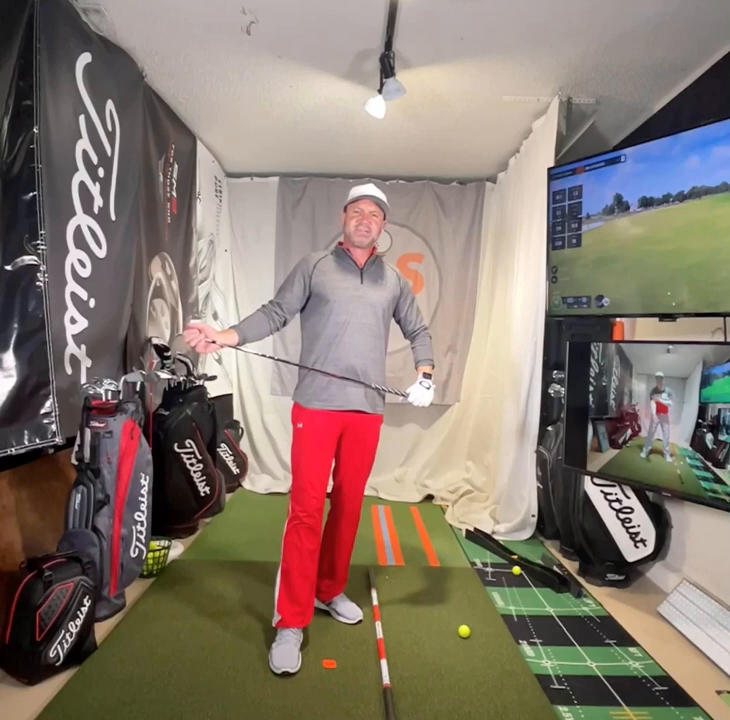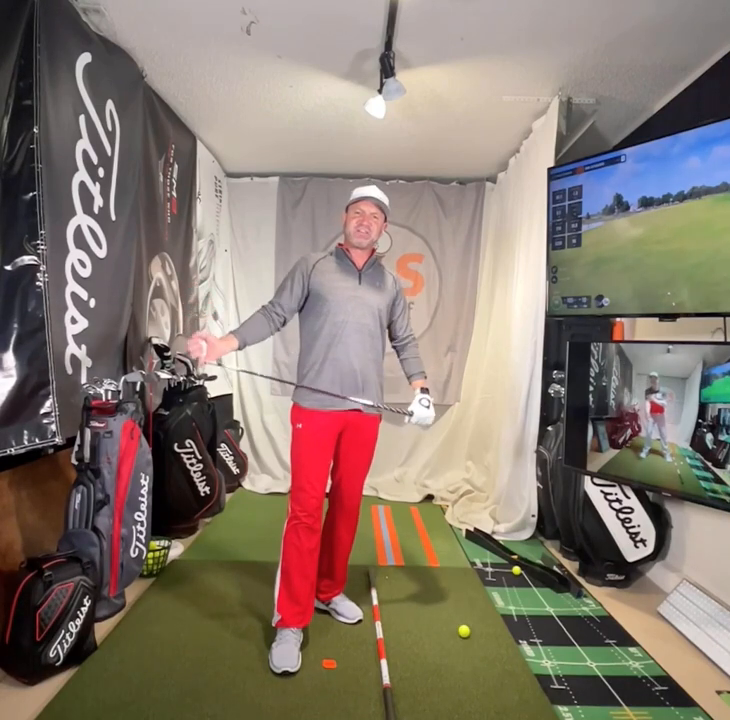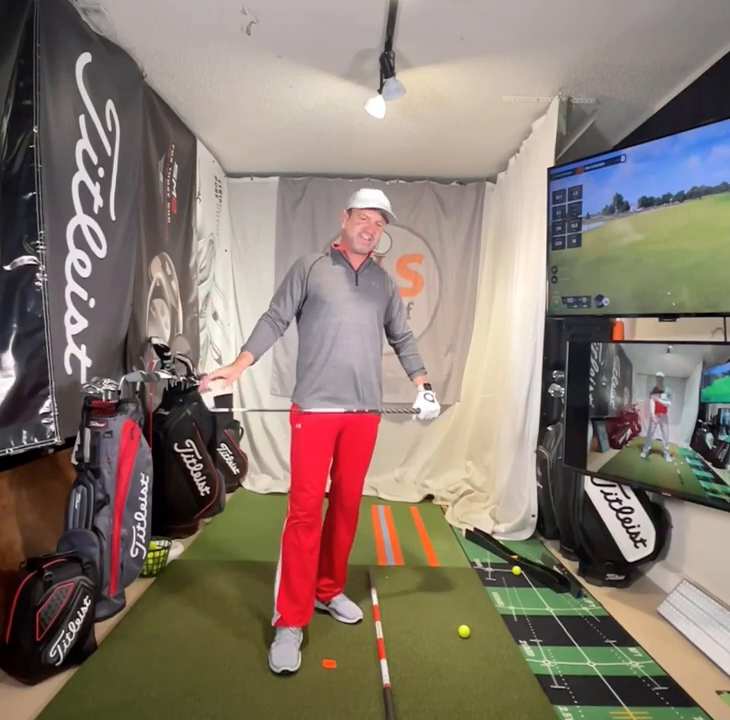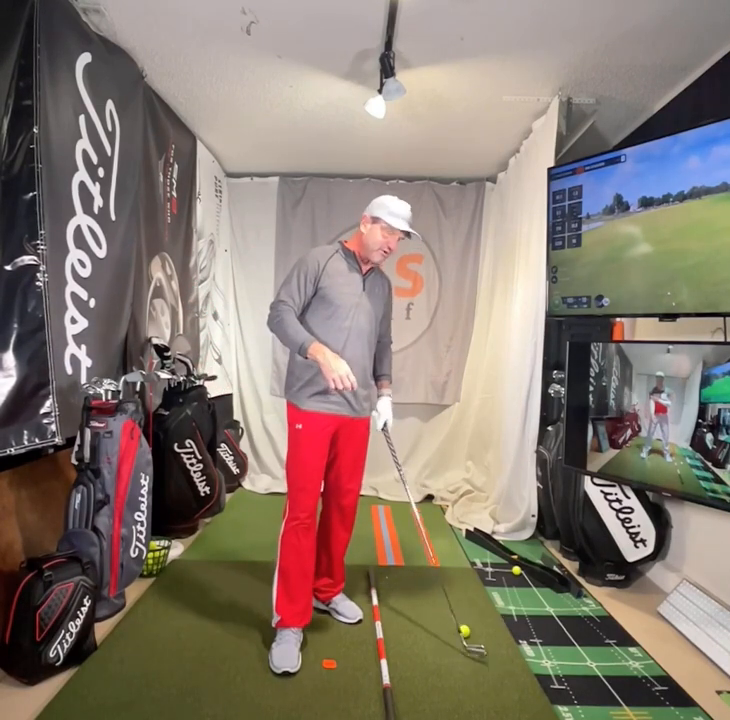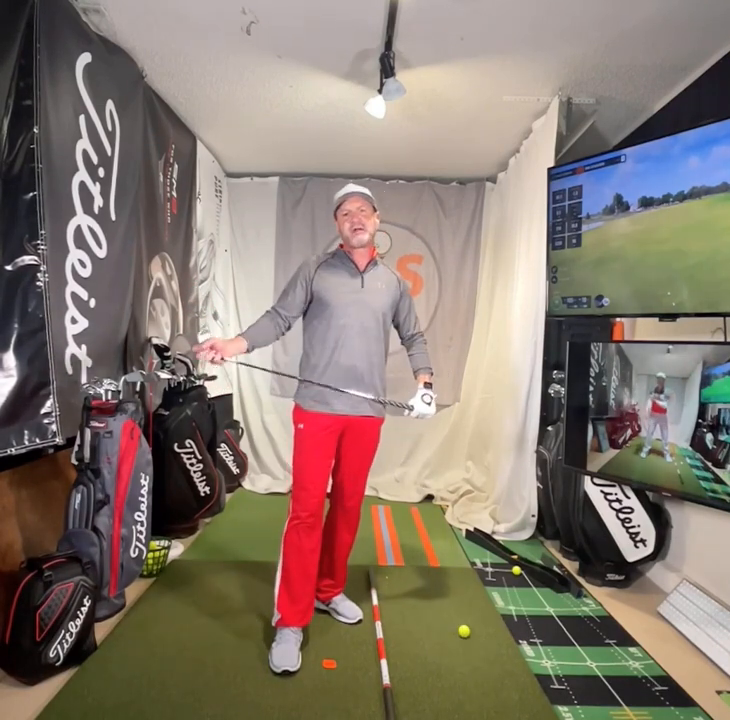
dt=1s
person 1, frame 1
left shoulder: (394, 280)
right shoulder: (313, 266)
left elbow: (418, 331)
right elbow: (275, 314)
left wrist: (425, 375)
right wrist: (223, 336)
left hip: (367, 410)
right hip: (316, 406)
left knee: (349, 504)
right knee: (306, 510)
left ankle: (330, 592)
right ankle: (291, 622)
person 1, frame 2
left shoulder: (391, 283)
right shoulder: (311, 266)
left elbow: (405, 341)
right elbow: (274, 315)
left wrist: (420, 389)
right wrist: (225, 344)
left hip: (365, 411)
right hip: (314, 407)
left knee: (347, 505)
right knee: (304, 509)
left ankle: (329, 591)
right ankle: (290, 622)
person 1, frame 3
left shoulder: (385, 282)
right shoulder: (310, 267)
left elbow: (403, 337)
right elbow: (276, 319)
left wrist: (422, 384)
right wrist: (244, 361)
left hip: (365, 411)
right hip: (314, 408)
left knee: (347, 505)
right knee: (303, 508)
left ankle: (327, 590)
right ankle: (291, 621)
person 1, frame 4
left shoulder: (383, 284)
right shoulder: (319, 261)
right elbow: (280, 315)
left wrist: (384, 390)
right wrist: (322, 354)
left hip: (358, 411)
right hip: (312, 405)
left knee: (344, 503)
right knee: (302, 509)
left ankle: (328, 590)
right ankle: (289, 621)
person 1, frame 5
left shoulder: (392, 281)
right shoulder: (314, 270)
left elbow: (413, 336)
right elbow: (279, 318)
left wrist: (424, 382)
right wrist: (235, 345)
left hip: (367, 412)
right hip: (316, 408)
left knee: (348, 506)
right knee: (305, 510)
left ankle: (328, 591)
right ankle: (290, 621)
